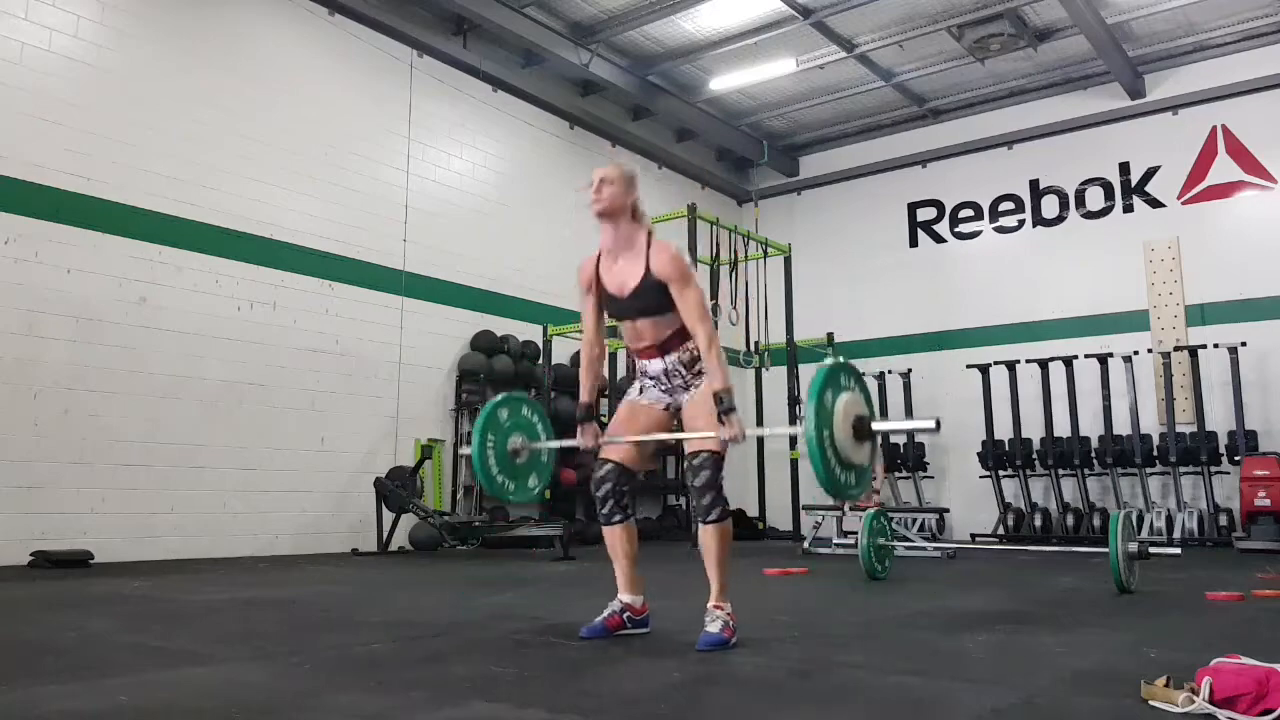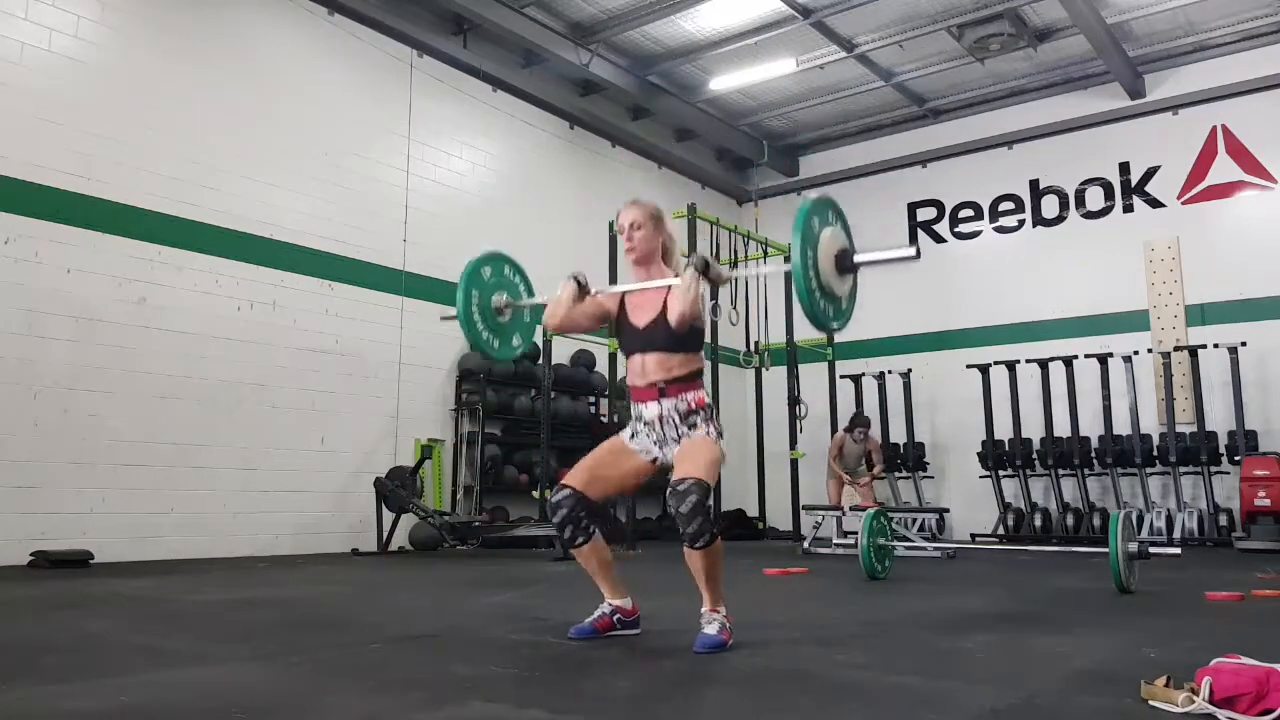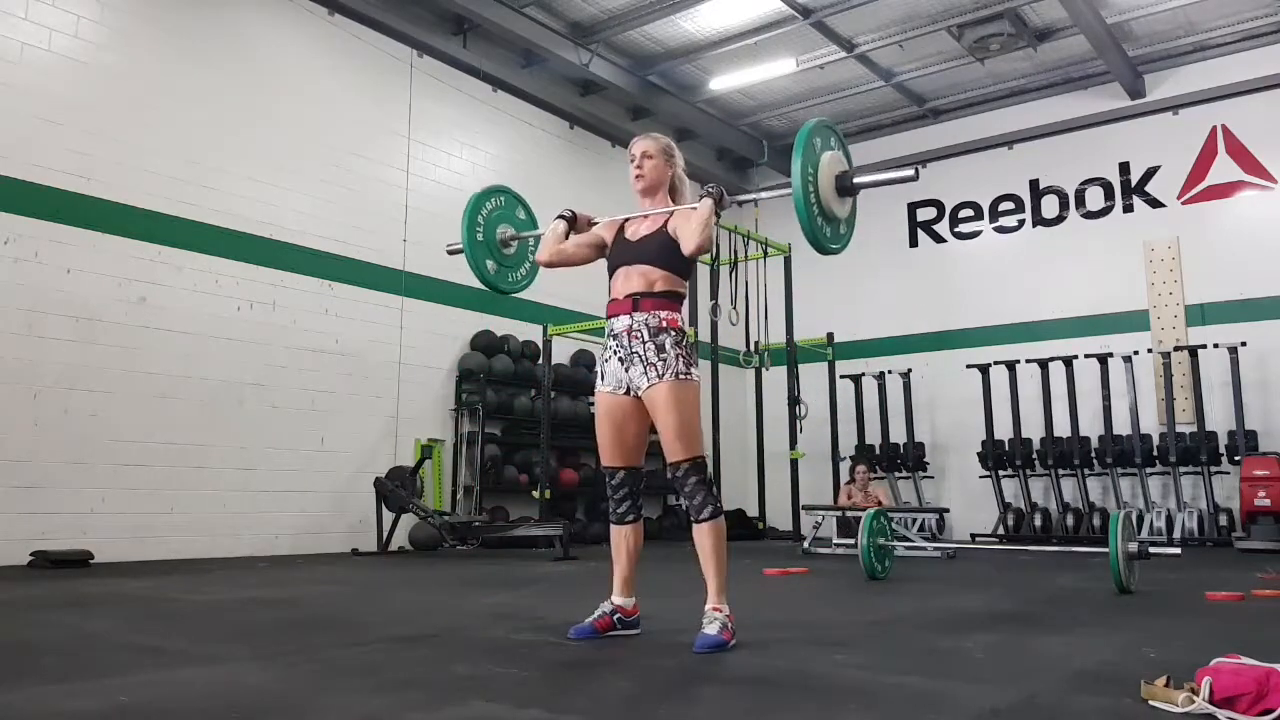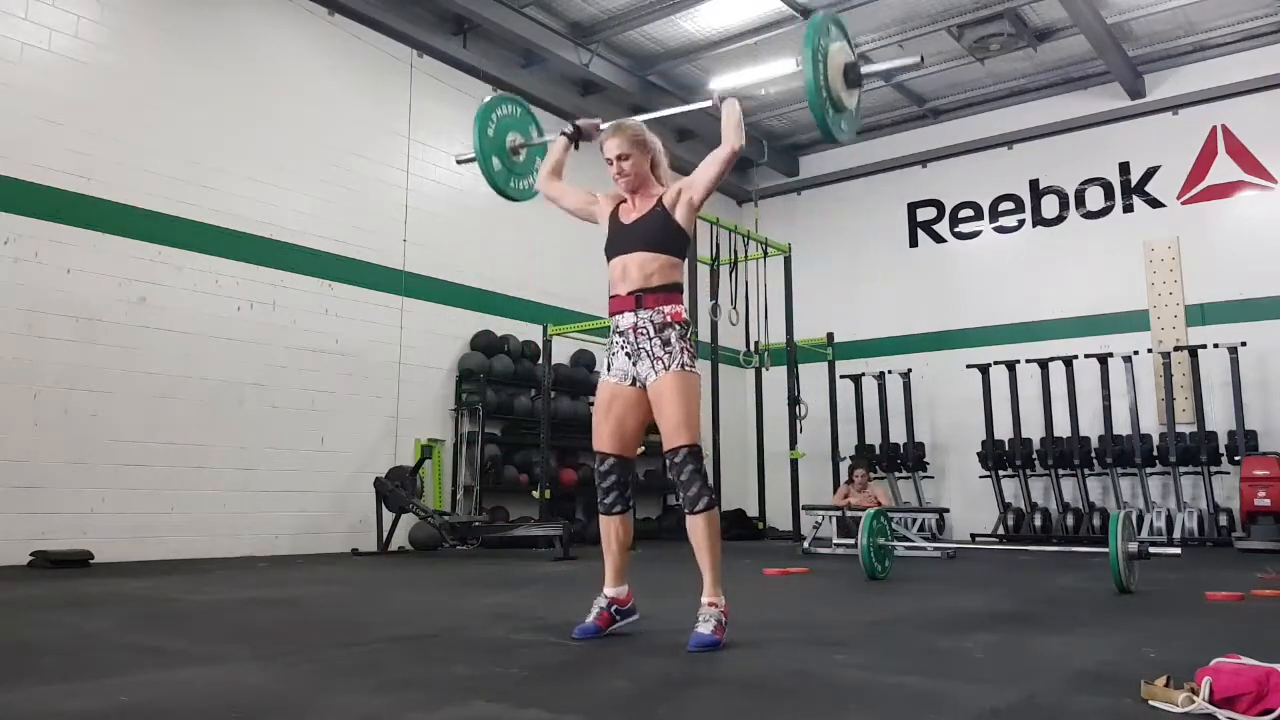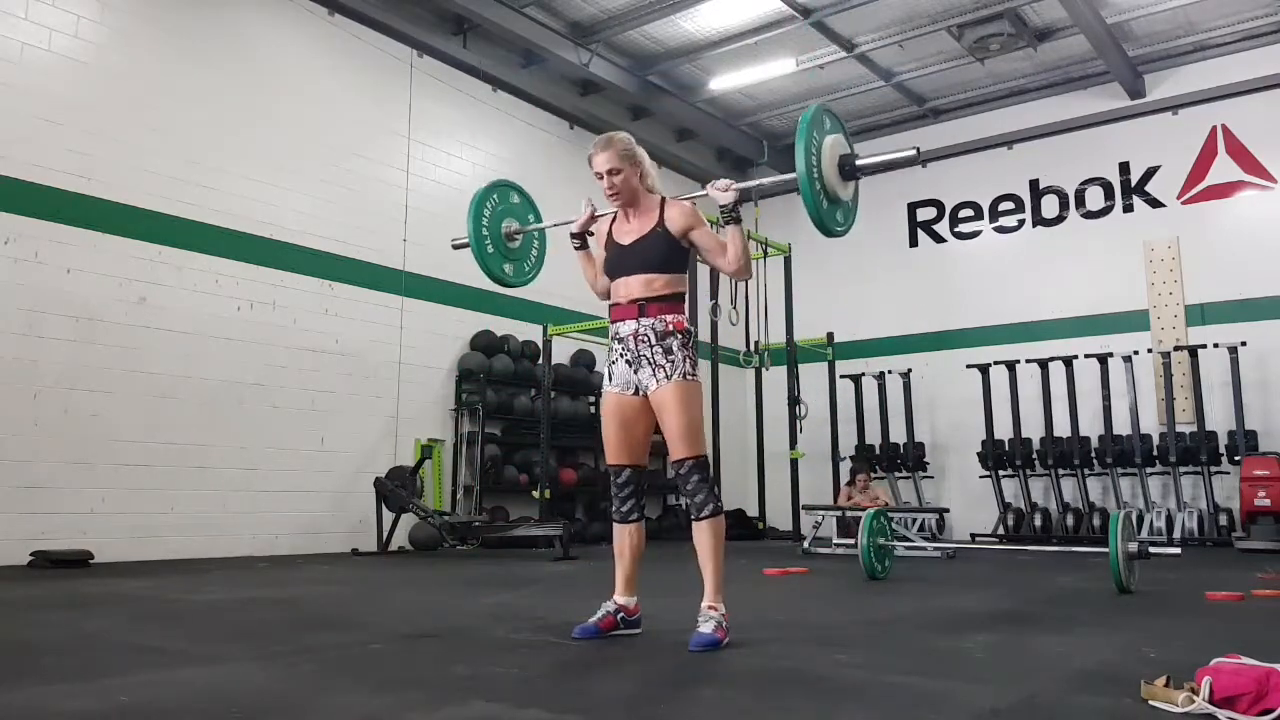
dt=1s
person 1, frame 1
left shoulder: (666, 257)
right shoulder: (591, 268)
left elbow: (706, 334)
right elbow: (592, 345)
left wrist: (726, 409)
right wrist: (585, 417)
left hip: (695, 371)
right hip: (650, 377)
left knee: (701, 477)
right knee: (607, 476)
left ankle: (720, 610)
right ankle: (629, 602)
person 1, frame 2
left shoulder: (680, 290)
right shoulder: (616, 301)
left elbow: (681, 315)
right elbow: (555, 320)
left wrist: (695, 274)
right wrist: (575, 288)
left hip: (690, 425)
right hip: (641, 431)
left knee: (689, 500)
right knee: (564, 501)
left ankle: (714, 612)
right ankle: (619, 606)
person 1, frame 3
left shoulder: (682, 218)
right shoulder: (613, 228)
left elbow: (695, 244)
right elbow: (548, 255)
left wrist: (709, 204)
right wrist: (565, 221)
left hip: (663, 342)
right hip: (617, 347)
left knee: (688, 477)
right knee: (619, 482)
left ankle: (717, 610)
right ankle: (622, 604)
person 1, frame 4
left shoulder: (676, 194)
right shoulder: (608, 206)
left elbow: (731, 148)
right elbow: (548, 183)
left wrist: (727, 103)
right wrist: (570, 137)
left hip: (666, 336)
right hip: (620, 342)
left knee: (685, 467)
right knee: (608, 470)
left ankle: (713, 604)
right ankle: (617, 594)
person 1, frame 5
left shoulder: (677, 213)
right shoulder: (610, 227)
left elbow: (738, 267)
left wrist: (730, 211)
right wrist: (579, 239)
left hip: (667, 344)
right hip: (621, 350)
left knee: (692, 474)
right knee: (623, 482)
left ankle: (713, 609)
right ankle: (624, 603)
